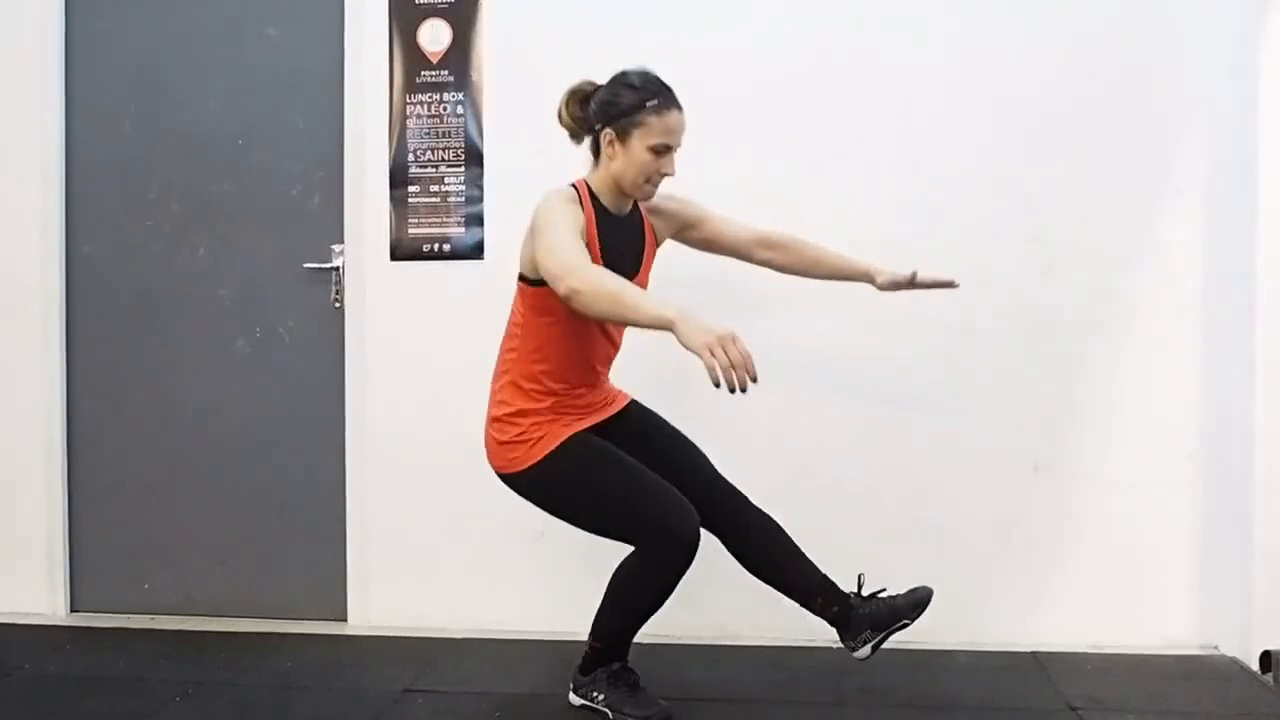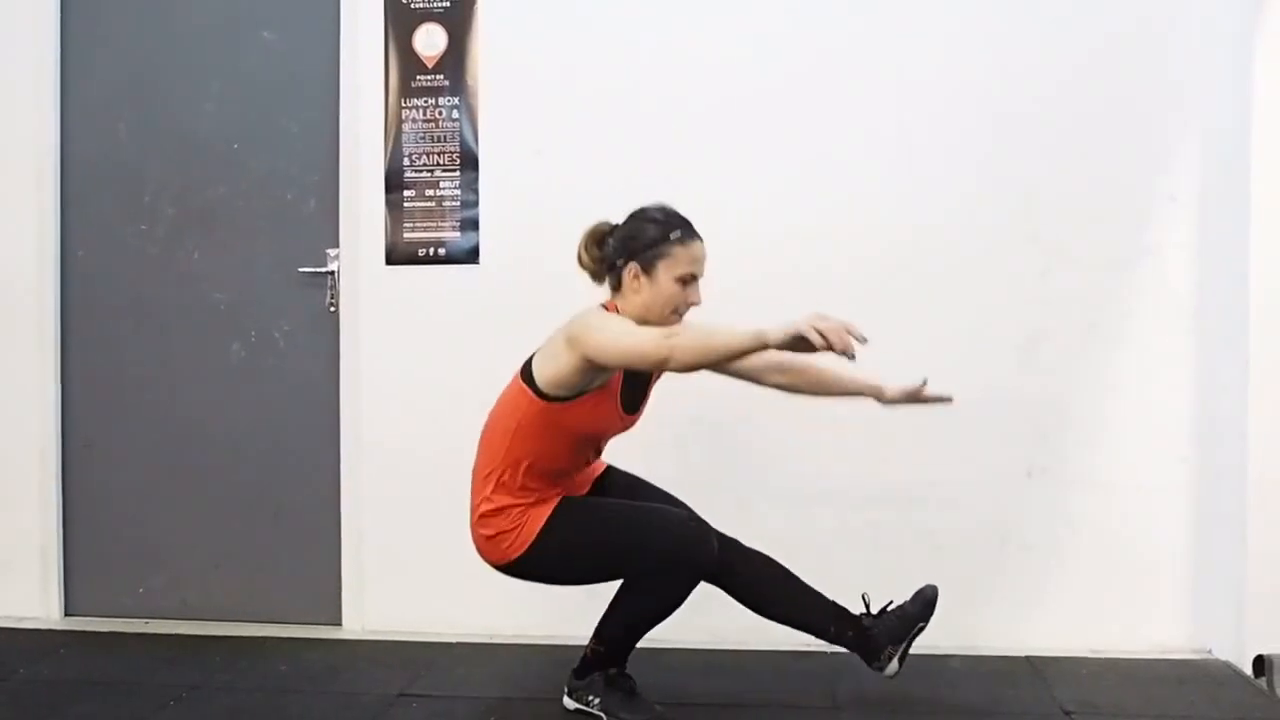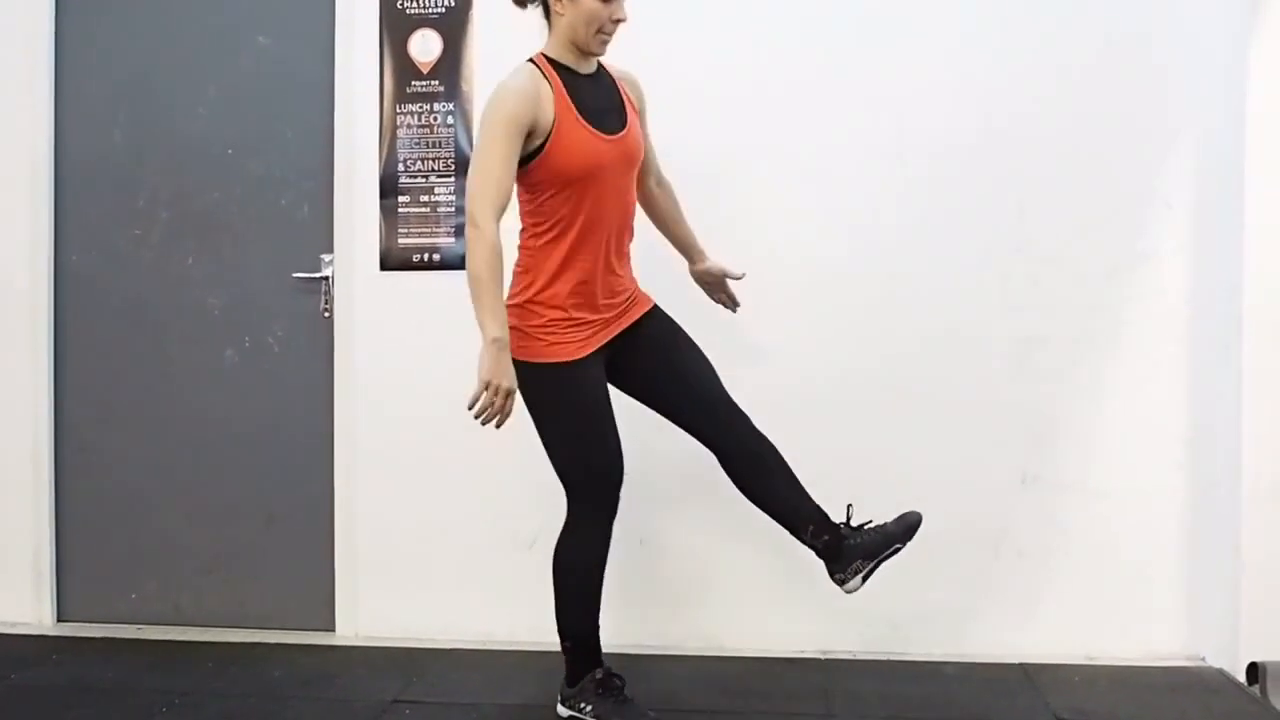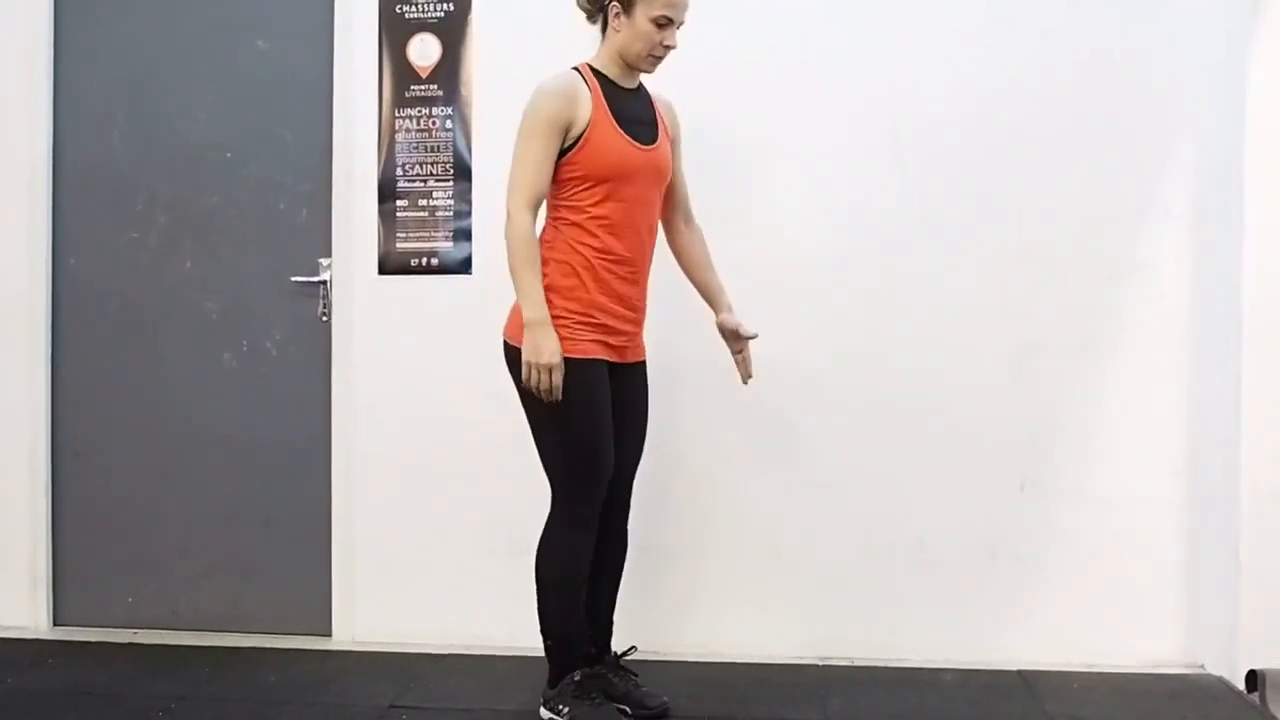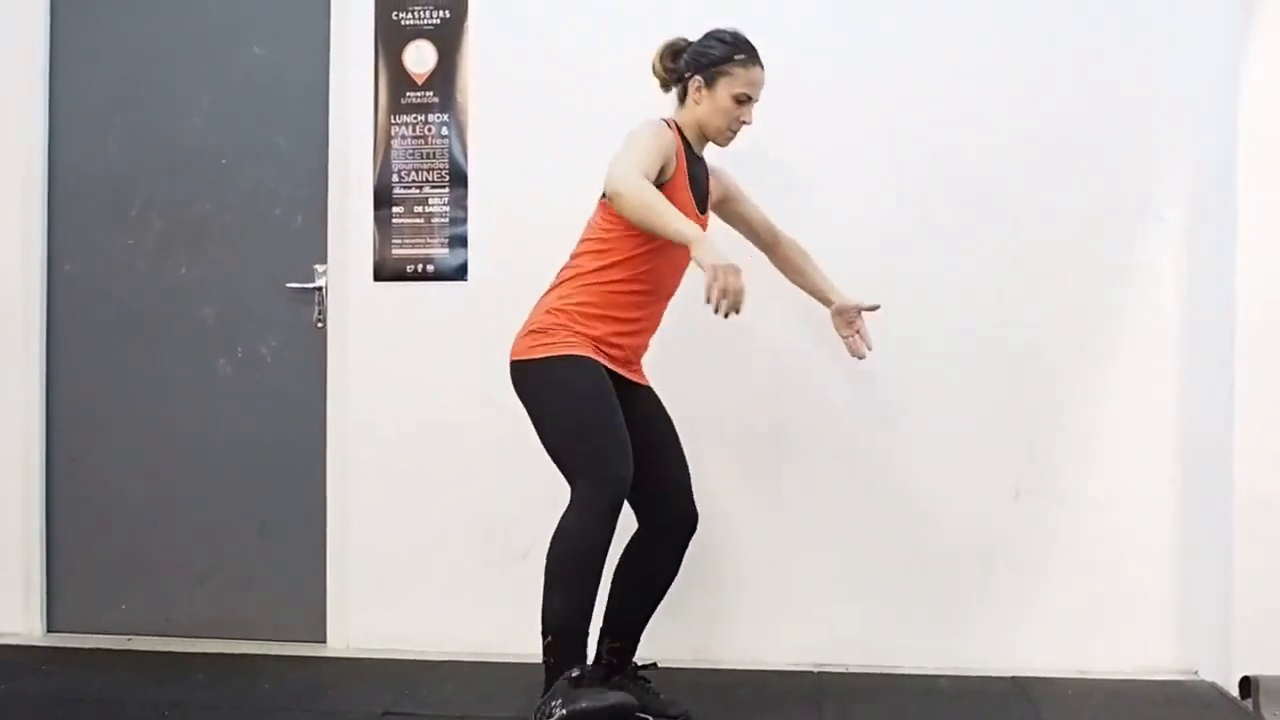
dt=0.7s
person 1, frame 1
left shoulder: (655, 215)
right shoulder: (560, 213)
left elbow: (762, 244)
right elbow: (575, 282)
left wrist: (873, 274)
right wrist: (680, 319)
left hip: (592, 410)
right hip: (530, 432)
left knee: (722, 501)
right knee: (671, 526)
left ankle: (850, 616)
person 1, frame 2
left shoulder: (658, 334)
right shoulder: (589, 334)
left elbow: (767, 369)
right elbow: (672, 351)
left wrist: (878, 389)
right wrist: (774, 330)
left hip: (569, 486)
right hip: (516, 519)
left knee: (716, 550)
right knee: (686, 545)
left ankle: (866, 635)
person 1, frame 3
left shoulder: (626, 88)
right shoulder: (523, 94)
left elbow: (650, 182)
right elbow: (481, 223)
left wrist: (698, 260)
right wrist: (495, 345)
left hip: (626, 312)
right hip: (552, 334)
left knee: (727, 426)
right knee: (594, 499)
left ankle: (838, 549)
person 1, frame 4
left shoulder: (662, 114)
right shoulder: (564, 95)
left elbow: (679, 221)
right elbow: (520, 212)
left wrist: (722, 310)
right wrist: (537, 322)
left hip: (623, 343)
right hip: (564, 339)
left knee: (612, 506)
right knee: (579, 502)
left ankle: (599, 661)
person 1, frame 5
left shoulder: (709, 179)
right shoulder: (655, 138)
left elbow: (773, 238)
right elbow: (620, 188)
left wrist: (835, 301)
right wrist: (702, 245)
left hip: (617, 367)
right hip: (557, 347)
left knee: (673, 515)
right knee: (603, 485)
